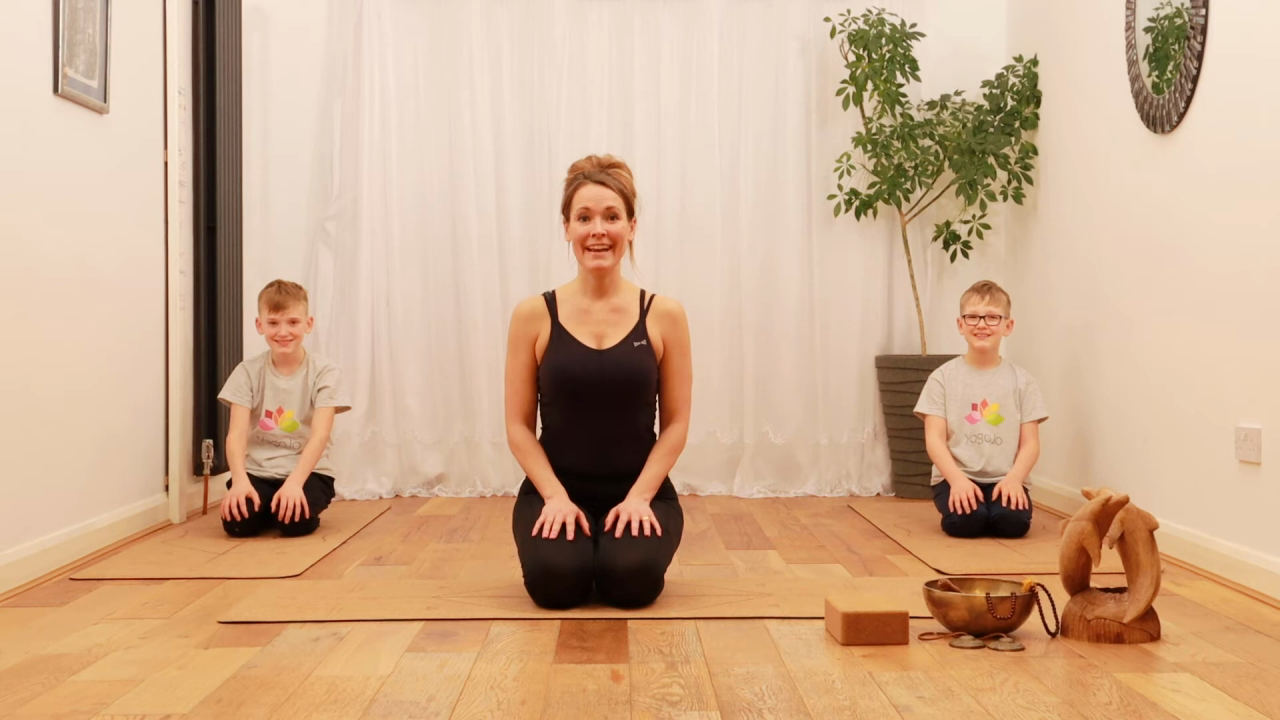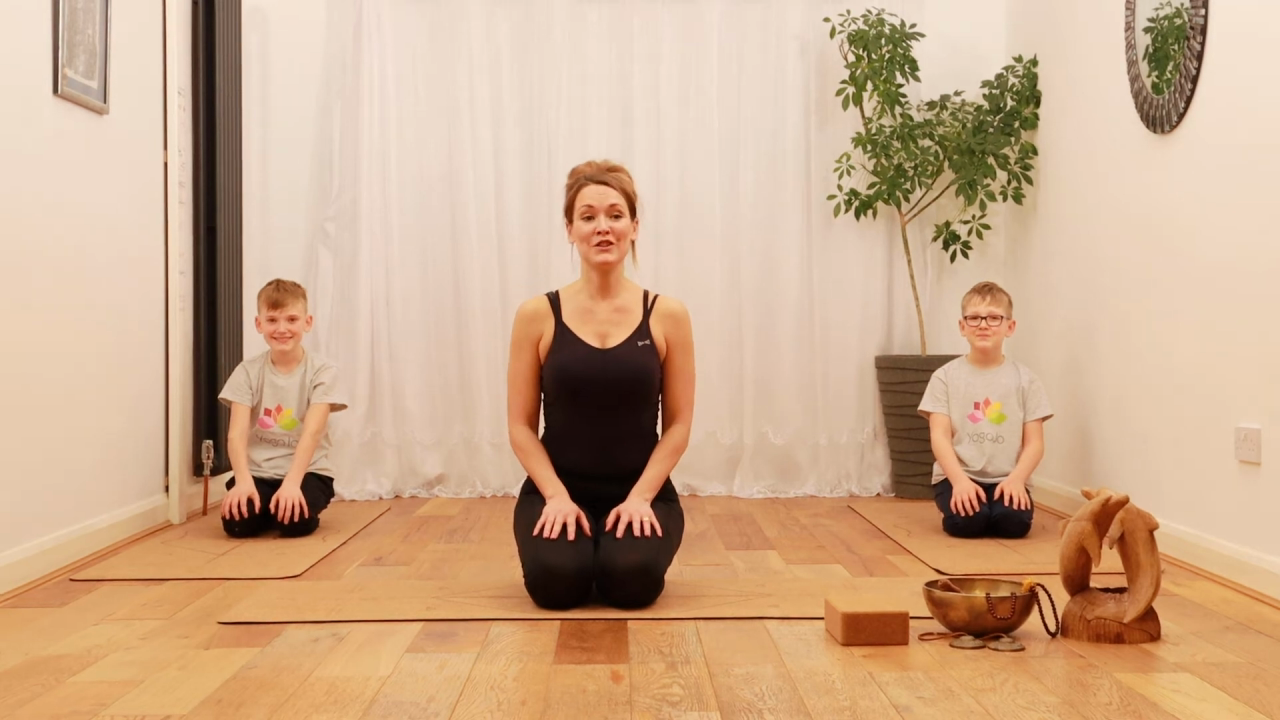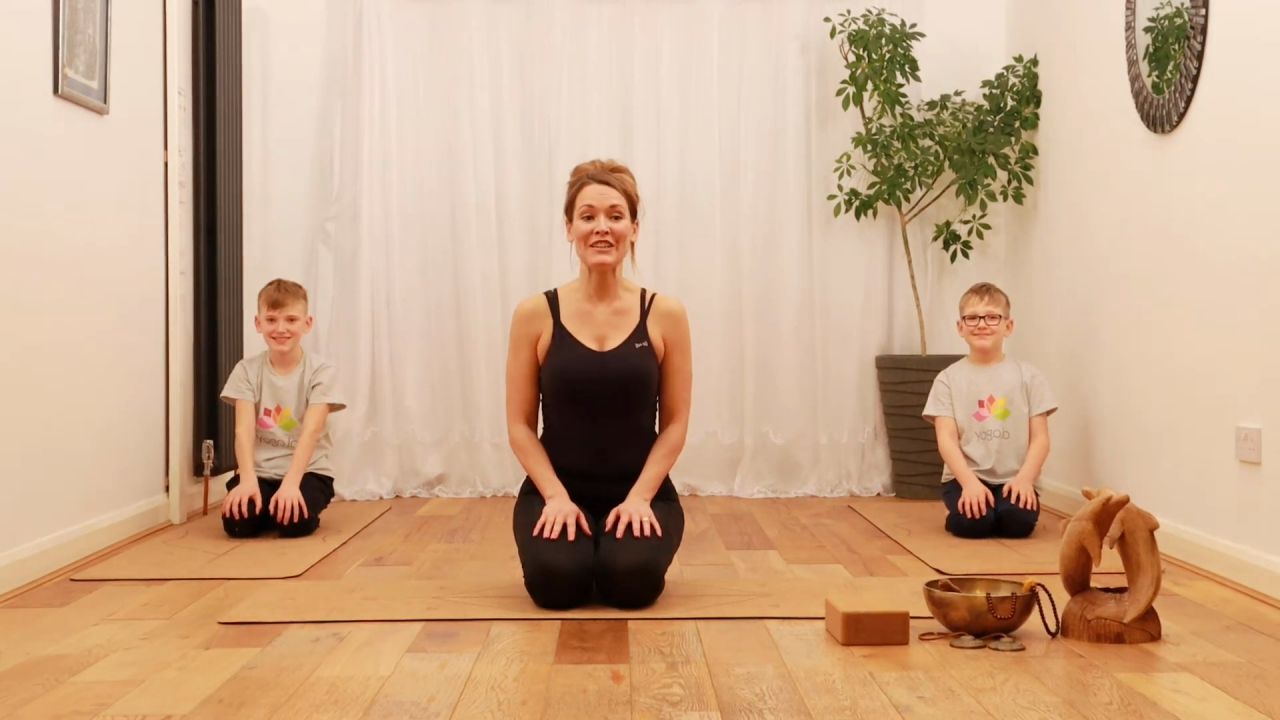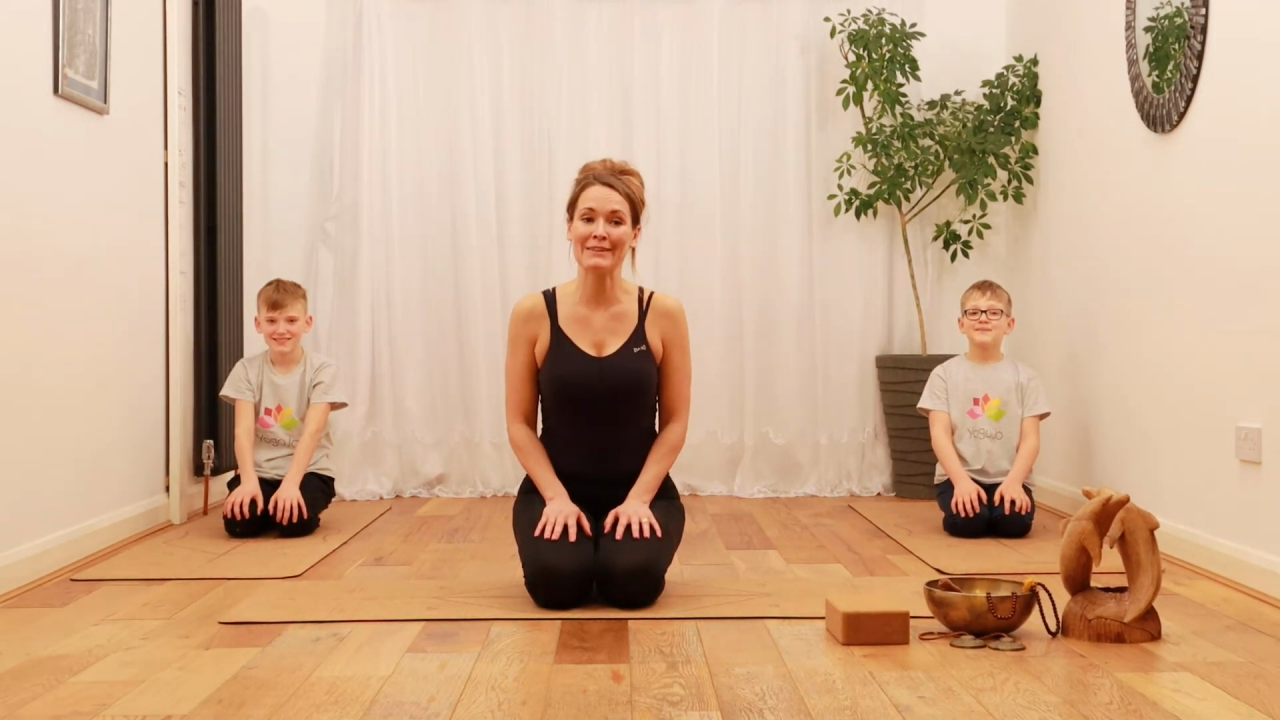
dt=1s
person 1, frame 1
left shoulder: (664, 315)
right shoulder: (533, 315)
left elbow: (675, 424)
right elbow: (519, 426)
left wrist: (639, 498)
right wrist: (555, 497)
left hip: (638, 490)
right hip: (557, 489)
left knee: (631, 580)
right knee: (557, 582)
left ankle: (618, 542)
right ankle: (578, 547)
person 1, frame 2
left shoulder: (667, 315)
right shoulder: (537, 315)
left elbow: (678, 424)
right elbow: (521, 426)
left wrist: (640, 497)
right wrist: (557, 496)
left hip: (640, 490)
right hip: (559, 488)
left knee: (631, 581)
right knee: (556, 582)
left ankle: (614, 549)
right ankle: (577, 546)
person 1, frame 3
left shoulder: (665, 314)
right shoulder: (535, 314)
left elbow: (675, 423)
right elbow: (520, 424)
left wrist: (639, 497)
right wrist: (556, 496)
left hip: (640, 489)
right hip: (558, 488)
left knee: (632, 581)
right knee: (556, 584)
left ankle: (618, 543)
right ankle: (578, 542)
person 1, frame 4
left shoulder: (663, 312)
right shoulder: (533, 312)
left elbow: (675, 421)
right elbow: (520, 423)
left wrist: (639, 498)
right wrist: (556, 497)
left hip: (640, 488)
right hip: (557, 487)
left knee: (632, 580)
right knee: (557, 582)
left ankle: (618, 545)
right ankle: (577, 547)
person 2, frame 1
left shoulder: (325, 373)
right shoulder: (247, 372)
left elbow: (319, 436)
right elbow: (237, 433)
left wrist: (295, 482)
right wrist: (240, 480)
left hip: (307, 471)
right hip: (258, 471)
left knee: (294, 521)
right knee: (237, 520)
left ankle: (288, 502)
right ankle: (269, 507)
person 2, frame 2
left shoulder: (322, 371)
right shoulder: (248, 371)
left elbow: (312, 432)
right elbow: (237, 432)
left wrist: (292, 482)
right wrist: (243, 480)
left hip: (307, 470)
right hip: (258, 472)
left knee: (295, 521)
right knee: (237, 521)
left ankle: (292, 499)
right ankle: (269, 508)
person 2, frame 3
left shoulder: (321, 371)
right shoulder: (247, 370)
left elbow: (310, 432)
right elbow: (244, 430)
left wrist: (291, 483)
right wrist: (248, 479)
left hip: (307, 470)
right hip: (260, 471)
left knee: (294, 521)
right knee: (237, 520)
left ankle: (289, 502)
right ankle: (269, 509)
person 2, frame 4
left shoulder: (322, 370)
right shoulder: (247, 369)
left elbow: (312, 431)
right elbow: (243, 430)
left wrist: (291, 483)
right wrist: (249, 480)
left hip: (308, 470)
right hip: (259, 471)
left knee: (294, 521)
right knee: (238, 521)
left ankle: (298, 504)
right ankle: (269, 508)
person 3, frame 1
left shoulder: (1021, 381)
right shoulder: (943, 377)
left elbow: (1030, 443)
right elbow: (935, 439)
left wrist: (1014, 478)
right wrist: (957, 479)
left hip: (1005, 480)
right hip: (956, 478)
left knee: (1014, 521)
right knee: (966, 521)
left ankle: (994, 509)
person 3, frame 2
left shoulder: (1025, 380)
right shoulder: (945, 376)
left elbow: (1034, 442)
right elbow: (939, 436)
left wrist: (1016, 479)
right wrist: (959, 480)
left hip: (1006, 480)
right hip: (958, 477)
left knee: (1014, 522)
right knee: (968, 521)
left ankle: (994, 508)
right ankle: (954, 505)
person 3, frame 3
left shoulder: (1028, 376)
right shoulder: (948, 379)
left elbow: (1040, 437)
right elbow: (946, 438)
left wrist: (1024, 479)
right wrist: (970, 482)
left hip: (1013, 479)
right hip: (965, 477)
left knee: (1020, 521)
right knee: (975, 521)
left ankle: (1000, 509)
right ankle: (963, 507)
person 3, frame 4
left shoulder: (1025, 377)
right shoulder: (944, 374)
left elbow: (1030, 438)
right elbow: (940, 434)
left wrist: (1014, 481)
right wrist: (961, 480)
left hip: (1008, 479)
right hip: (958, 476)
left knee: (1016, 522)
right knee: (968, 521)
left ankle: (995, 510)
right ankle: (959, 504)
